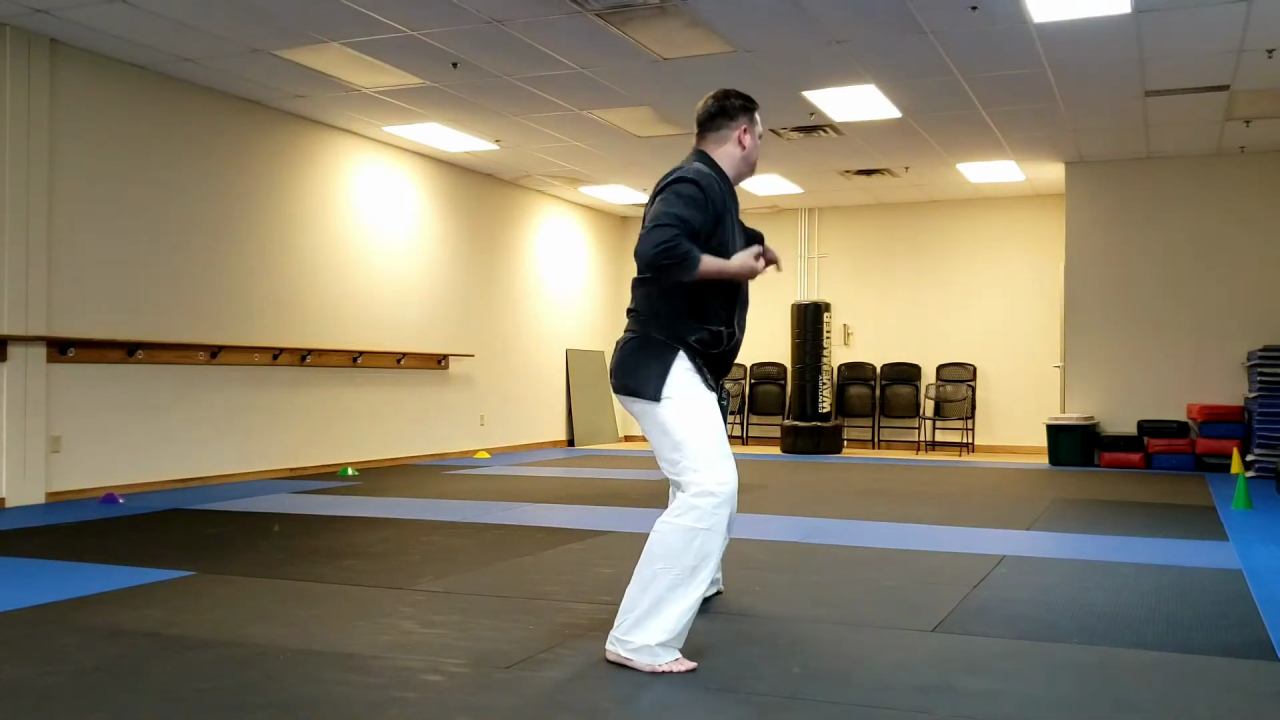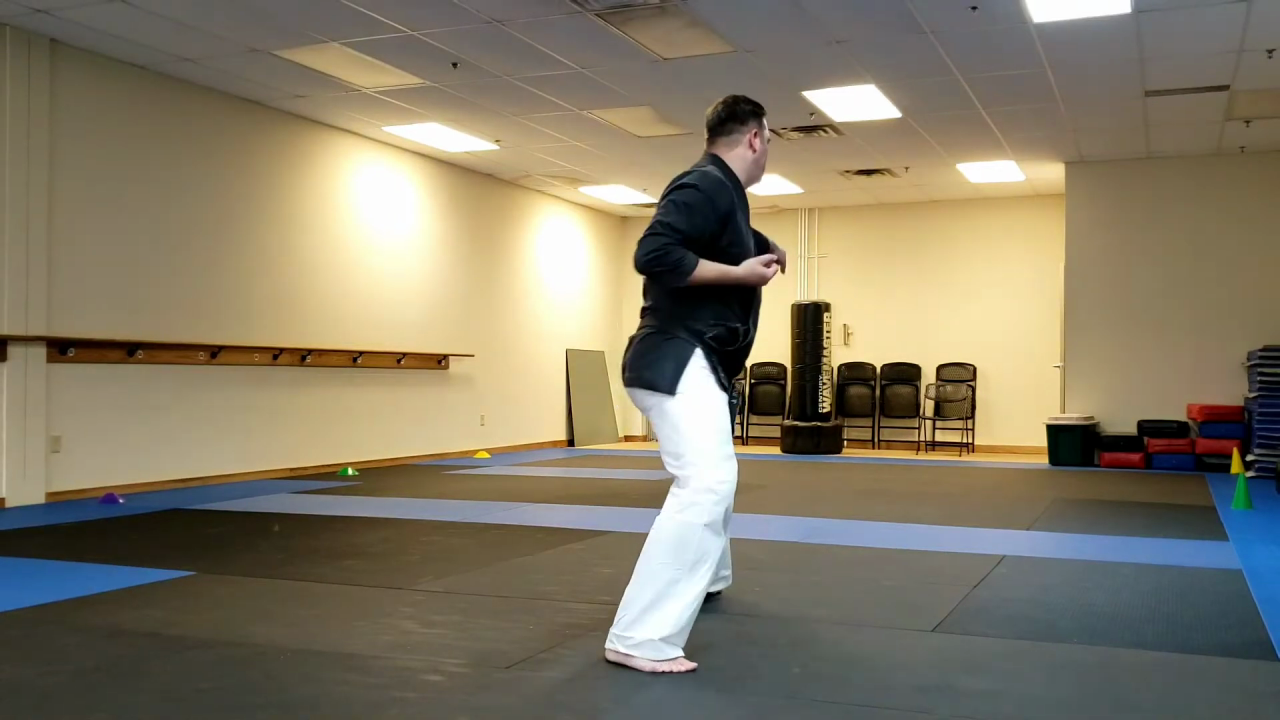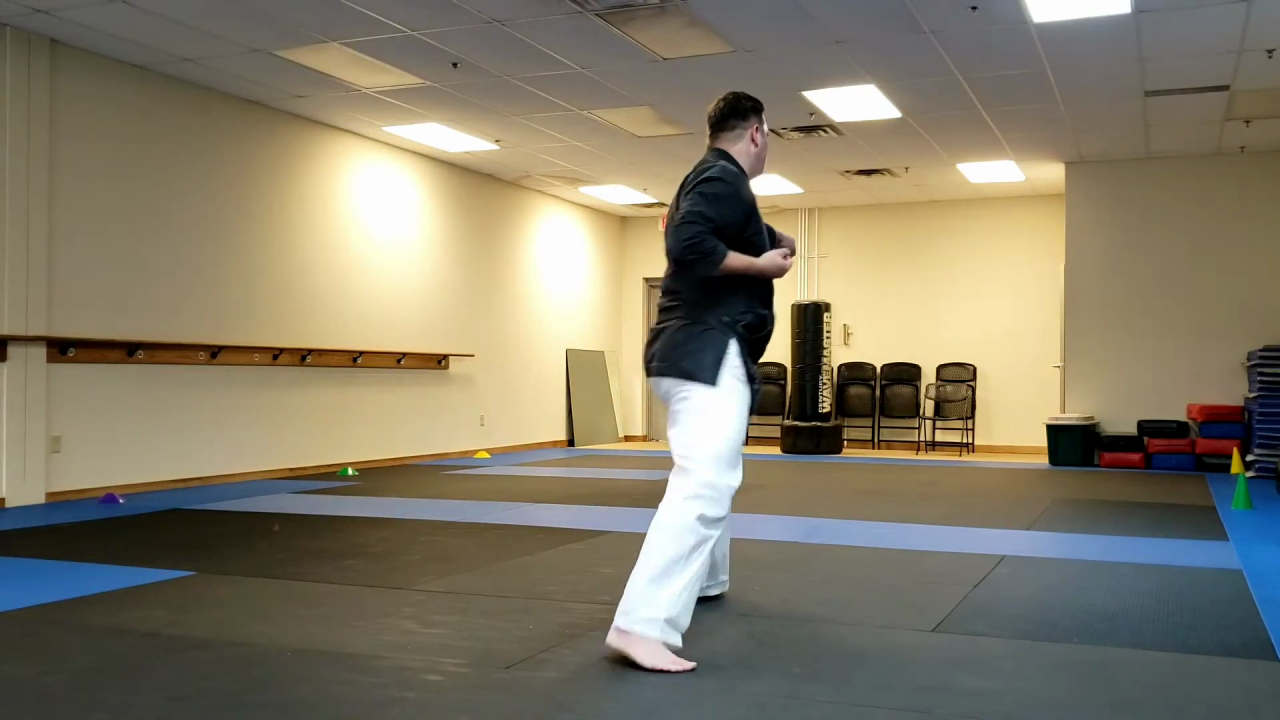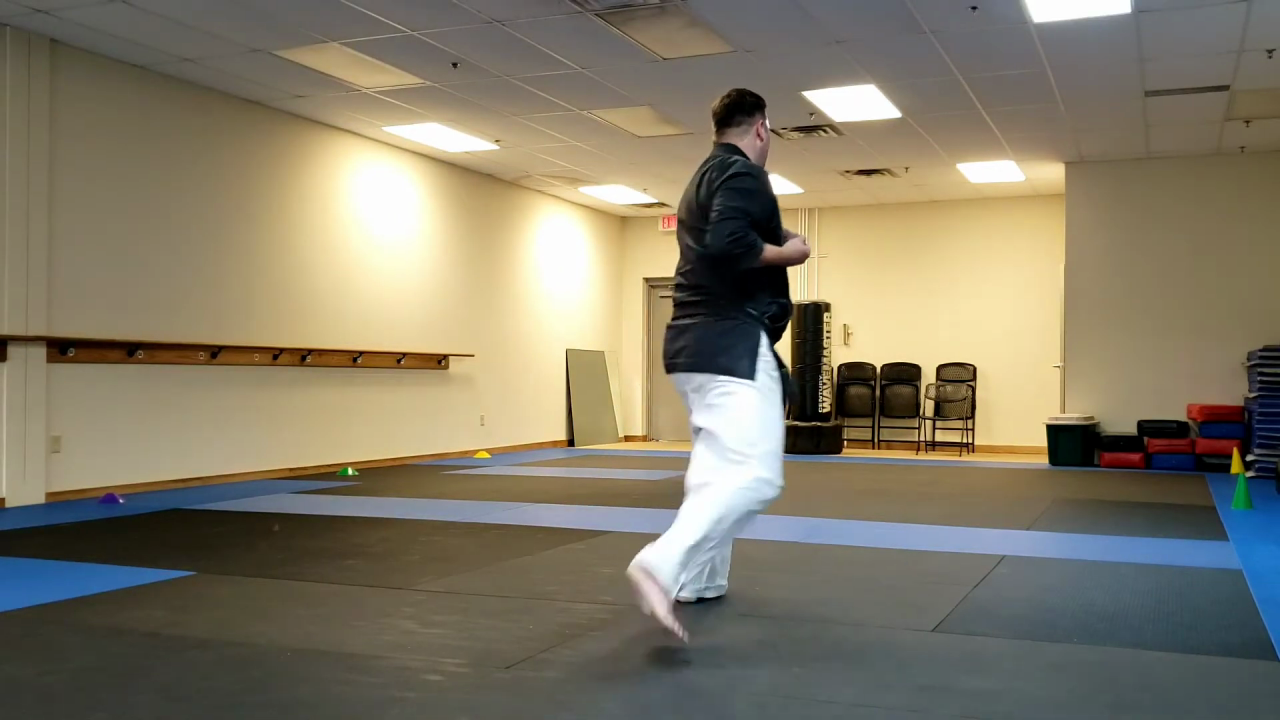
dt=0.1s
person 1, frame 1
left shoulder: (706, 186)
right shoulder: (695, 182)
right elbow: (657, 251)
left wrist: (750, 251)
right wrist: (734, 267)
left hip: (677, 361)
right hip: (667, 364)
left knee: (704, 482)
right knee: (710, 488)
left ankle: (697, 578)
right ankle: (639, 639)
person 1, frame 2
left shoulder: (718, 191)
right shoulder: (706, 186)
right elbow: (653, 255)
left wrist: (761, 255)
right wrist: (741, 274)
left hip: (681, 358)
right hip: (680, 360)
left knee: (708, 477)
right knee: (703, 491)
left ankle: (706, 575)
right ankle: (640, 637)
person 1, frame 3
left shoulder: (717, 181)
right shoulder: (721, 178)
right elbow: (686, 247)
left wrist: (770, 248)
right wrist: (761, 264)
left hip: (696, 349)
right hip: (708, 351)
left knee: (710, 473)
right knee: (704, 483)
left ankle: (705, 579)
right ankle: (642, 624)
person 1, frame 4
left shoulder: (705, 177)
right shoulder: (743, 176)
right elbow: (727, 244)
left wrist: (778, 240)
right wrist: (786, 255)
left hip: (695, 342)
right hip: (731, 342)
left knee: (716, 466)
right knee: (752, 474)
left ankle: (700, 580)
right ankle: (661, 568)
